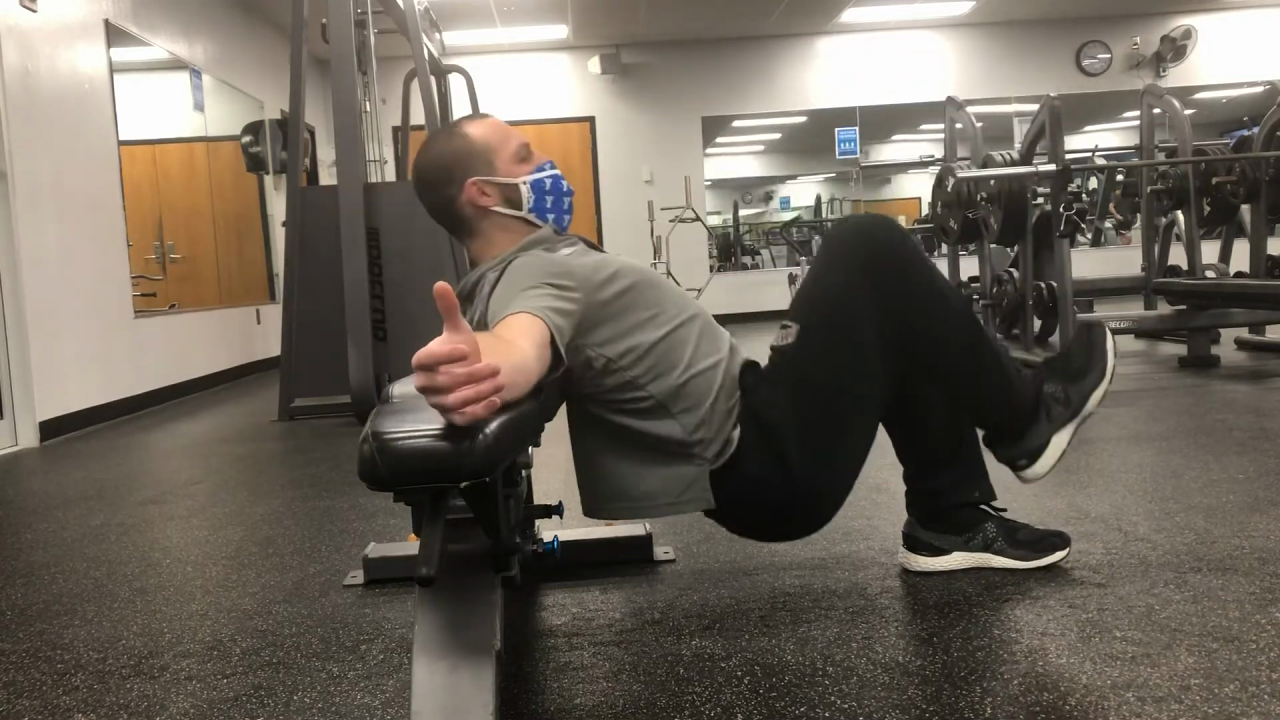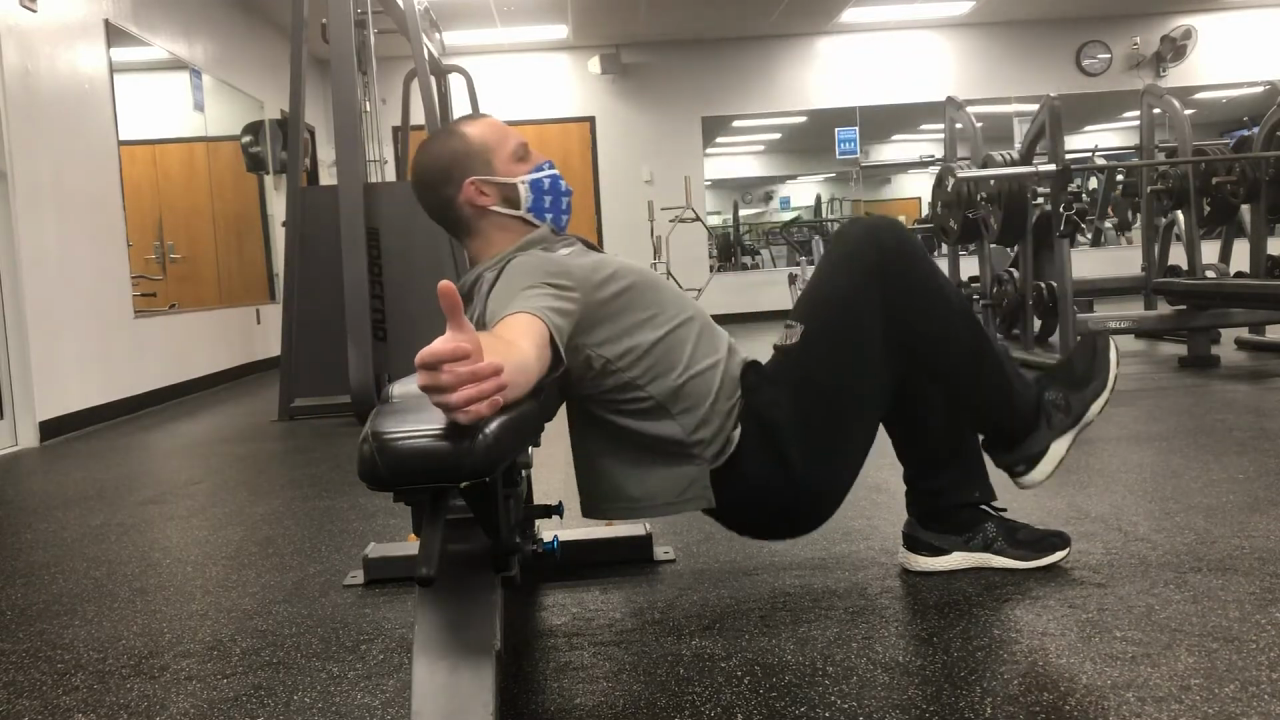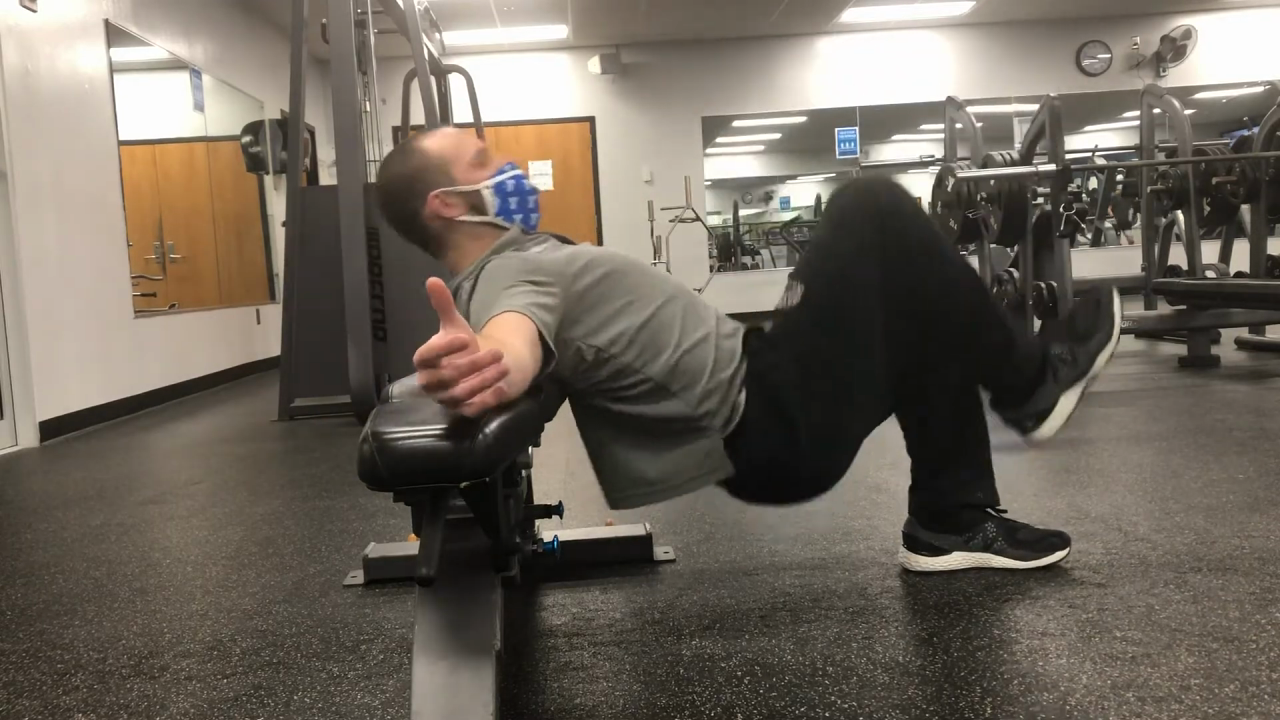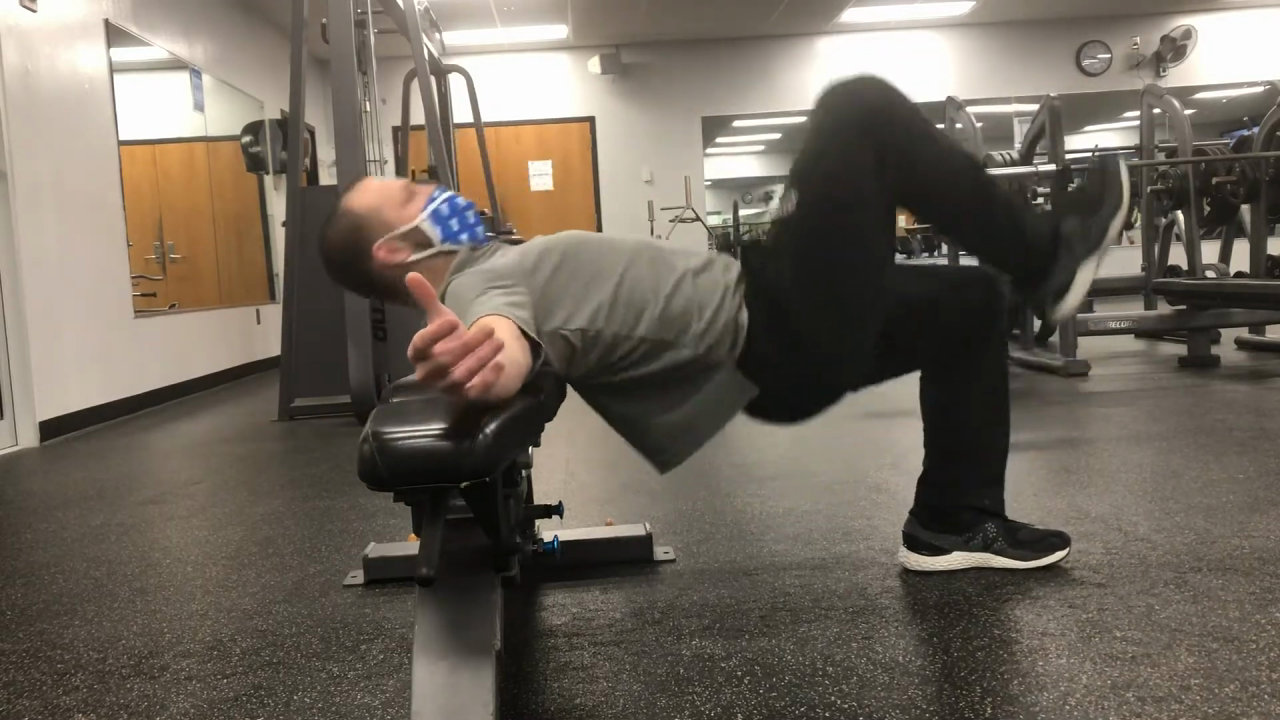
dt=0.2s
person 1, frame 1
left shoulder: (538, 262)
right shoulder: (532, 279)
right elbow: (518, 345)
right wrist: (477, 368)
left hip: (749, 446)
right hip: (769, 465)
left knee: (899, 328)
right knee: (868, 248)
left ankle: (952, 521)
right ankle: (1025, 418)
person 1, frame 2
left shoulder: (534, 267)
right shoulder: (529, 282)
right elbow: (518, 344)
right wrist: (480, 368)
left hip: (757, 449)
right hip: (771, 462)
left knee: (908, 325)
right knee: (874, 249)
left ankle: (950, 521)
right ankle: (1022, 424)
person 1, frame 3
left shoulder: (517, 262)
right shoulder: (508, 281)
right elbow: (512, 346)
right wrist: (479, 366)
left hip: (758, 403)
right hip: (780, 419)
left knee: (937, 322)
right knee: (871, 207)
left ankle: (951, 523)
right ankle: (1027, 383)
person 1, frame 4
left shoulder: (486, 270)
right shoulder: (479, 300)
right elbow: (505, 350)
right wrist: (471, 362)
left hip: (783, 327)
right hip: (781, 332)
left knee: (969, 301)
right knee: (858, 109)
left ankle: (954, 522)
right ankle: (1042, 261)
